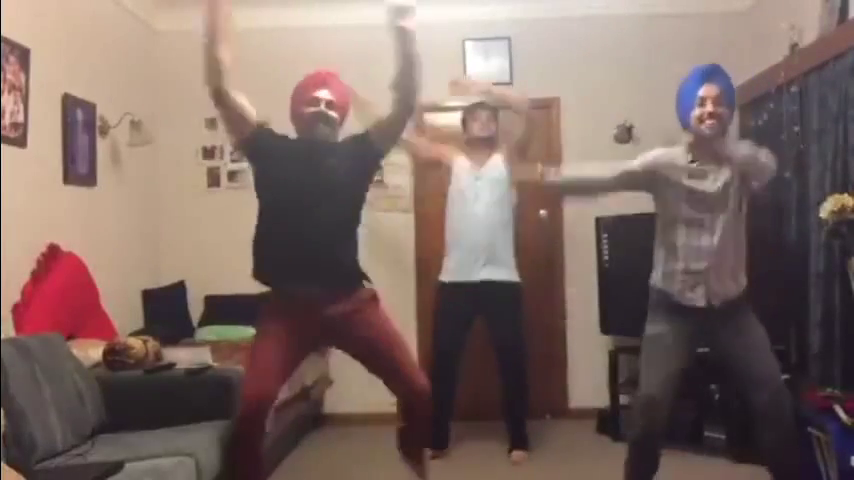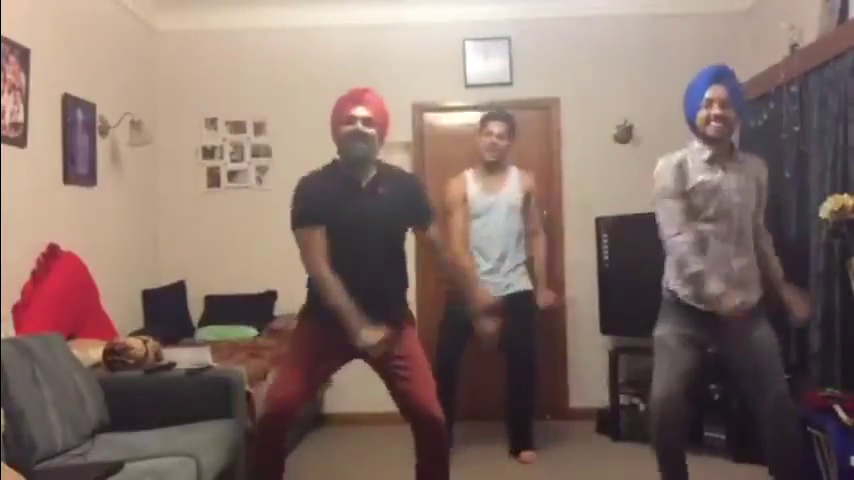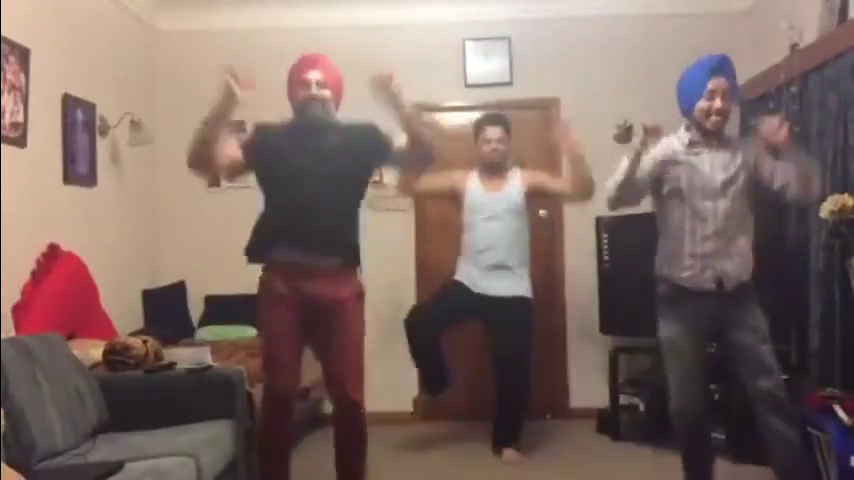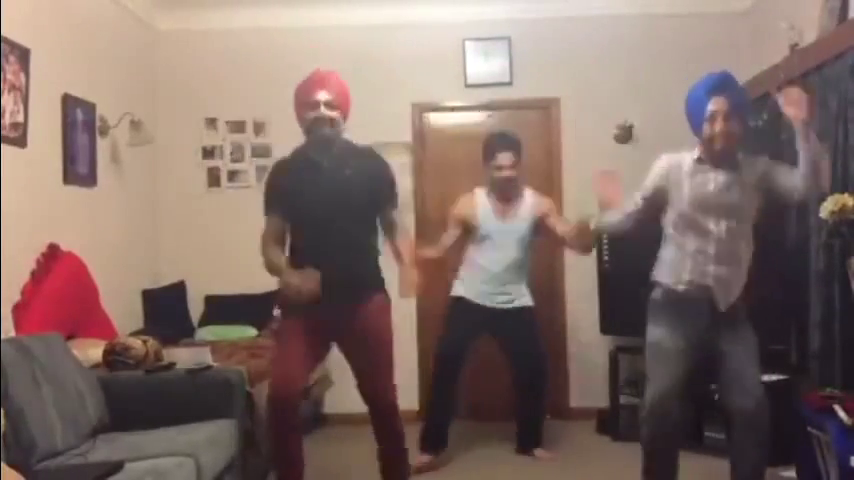
dt=0.7s
person 1, frame 1
left shoulder: (358, 155)
right shoulder: (271, 151)
left elbow: (404, 105)
right elbow: (223, 93)
left hip: (351, 300)
right hip: (288, 304)
left knee: (418, 391)
right knee: (253, 405)
person 1, frame 2
left shoulder: (403, 186)
right shoulder: (313, 189)
left elbow: (440, 251)
right elbow: (317, 267)
right wrist: (356, 325)
left hip: (392, 320)
right hip: (326, 321)
left knee: (429, 418)
right knee: (277, 412)
person 1, frame 3
left shoulder: (360, 139)
right shoulder: (269, 140)
left elbow: (424, 154)
right elbow: (201, 162)
left wrist: (397, 103)
right wrist: (226, 104)
left hip: (339, 282)
right hip: (282, 281)
left knee: (349, 398)
right knee: (279, 393)
person 1, frame 4
left shoulder: (370, 164)
right shoulder: (285, 172)
left elbow: (393, 227)
right elbow: (271, 243)
left wrist: (408, 263)
right wrist: (286, 275)
left hip: (364, 300)
right hip: (305, 304)
left knee: (382, 403)
right knee: (282, 398)
person 2, frame 1
left shoulder: (740, 163)
right shoulder: (664, 162)
left elbow: (765, 165)
right elbow: (613, 175)
left wrist: (728, 150)
right wrist: (558, 179)
left hip: (729, 302)
right hip: (674, 302)
left knee: (774, 398)
right knee: (653, 403)
person 2, frame 2
left shoulder: (755, 170)
right shoulder: (673, 169)
left elbow: (758, 236)
right elbow: (678, 238)
left wrist: (783, 286)
right wrist: (715, 292)
left hip: (745, 307)
right hip: (685, 305)
left knee: (777, 403)
right knee: (667, 405)
person 2, frame 3
left shoulder: (748, 153)
right shoulder: (663, 155)
left elbow: (807, 191)
right elbow: (616, 198)
left wrist: (788, 151)
right wrist: (637, 153)
left hip: (736, 291)
right hip: (682, 294)
left knee: (771, 390)
right knee: (687, 404)
person 2, frame 4
left shoulder: (755, 170)
right shoulder: (671, 168)
left elbow: (805, 186)
right elbow: (632, 218)
left wrist: (803, 129)
right wrist: (610, 214)
left hip: (726, 308)
right hip: (675, 303)
left knee: (751, 407)
right knee: (661, 406)
person 3, frame 1
left shoulder: (508, 157)
right shoulder: (452, 159)
left elbow: (523, 111)
right elbow: (409, 138)
left wrist: (482, 89)
right wrist: (362, 106)
left hip: (501, 280)
right hip: (455, 281)
left knee: (512, 362)
right knee: (443, 366)
left ankle: (518, 439)
right ankle: (437, 439)
person 3, frame 2
left shoulder: (525, 182)
right shoulder: (459, 185)
left elbow: (537, 235)
right elbow: (458, 245)
left wrist: (542, 285)
left hip: (516, 289)
left knee: (523, 366)
right knee: (445, 364)
left ankle: (522, 442)
person 3, frame 3
left shoulder: (527, 178)
right shoulder: (461, 180)
left elbow: (582, 189)
right elbow: (409, 187)
left wrist: (572, 150)
left hip: (512, 288)
right hip: (468, 281)
left knee: (513, 367)
right knee: (419, 324)
left ankle: (507, 439)
right ankle: (434, 383)
person 3, frame 4
left shoulder: (538, 204)
right shoulder: (468, 203)
left elbow: (579, 245)
right elbow: (442, 247)
left wrist: (584, 232)
right wrist: (421, 255)
left hip: (515, 301)
right hip: (470, 297)
left knee: (533, 368)
right knee: (446, 363)
left ankle: (529, 440)
right ankle: (431, 447)
